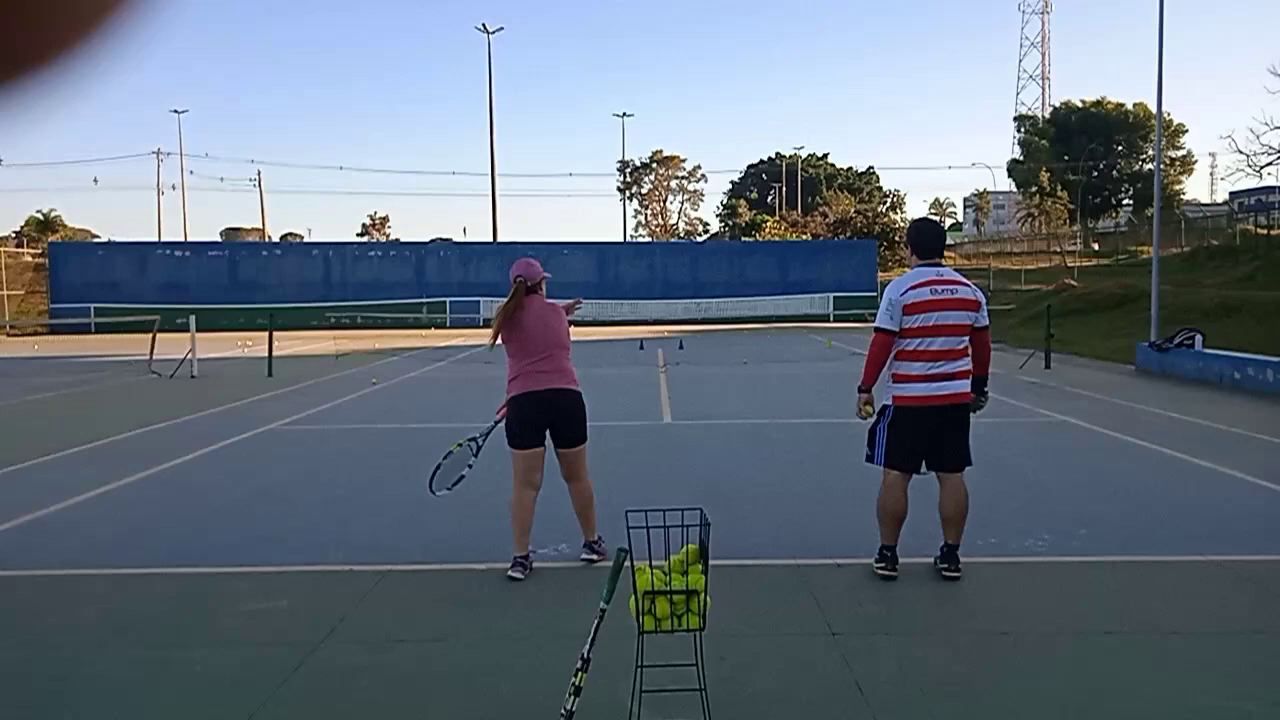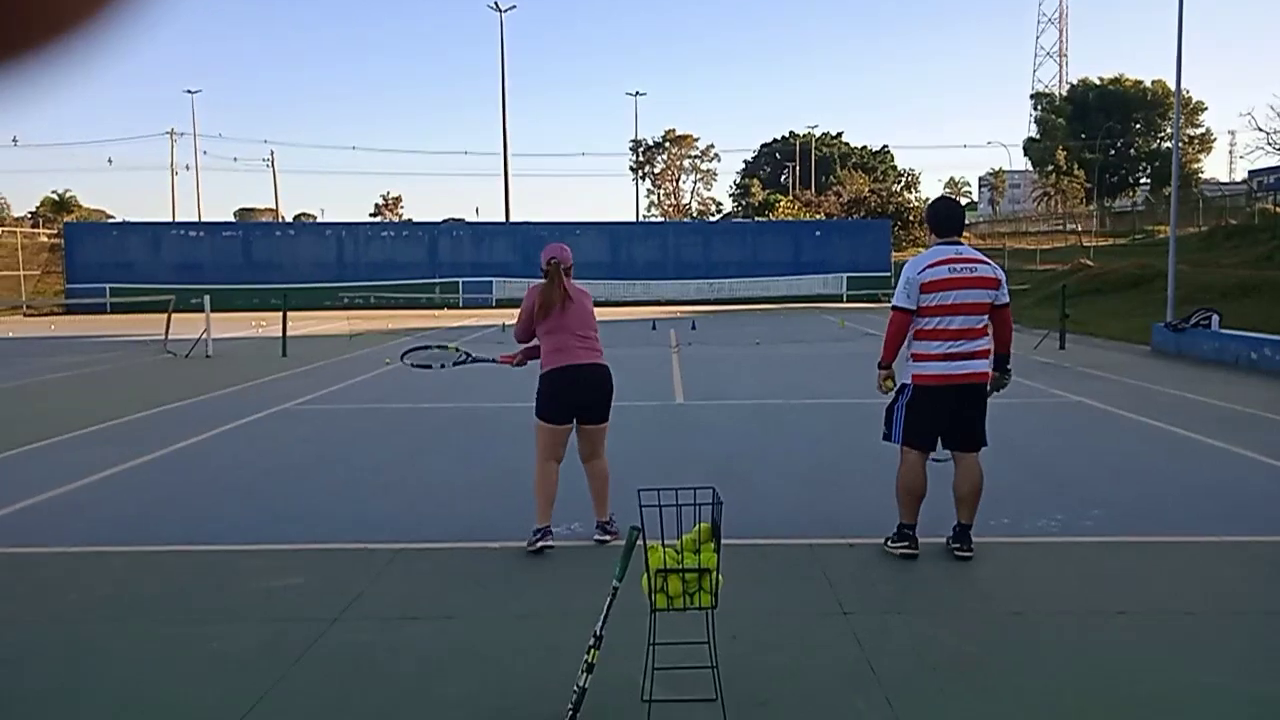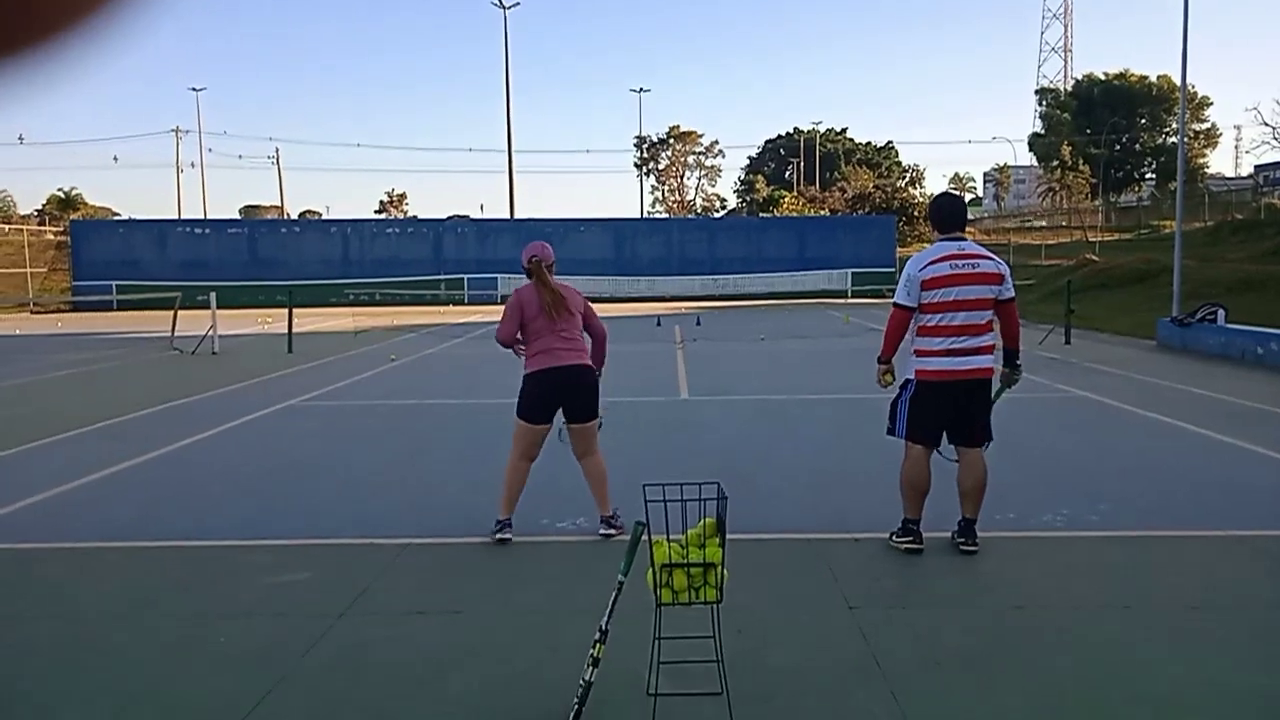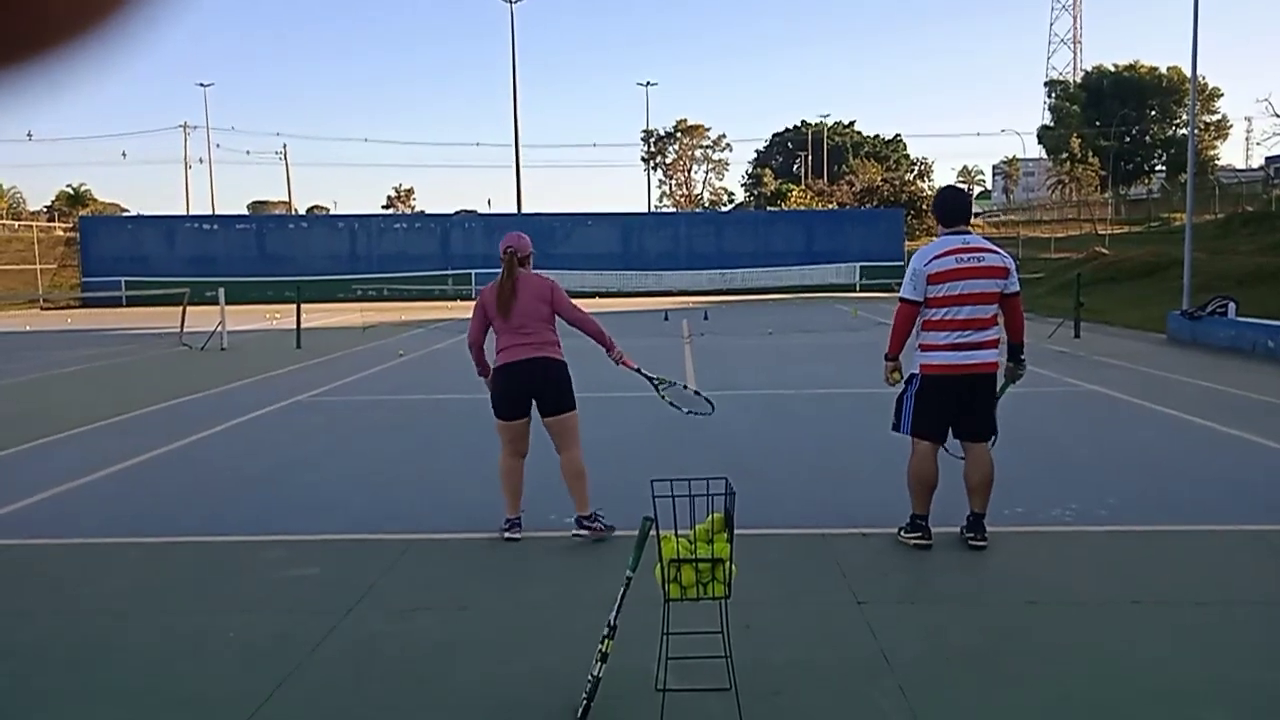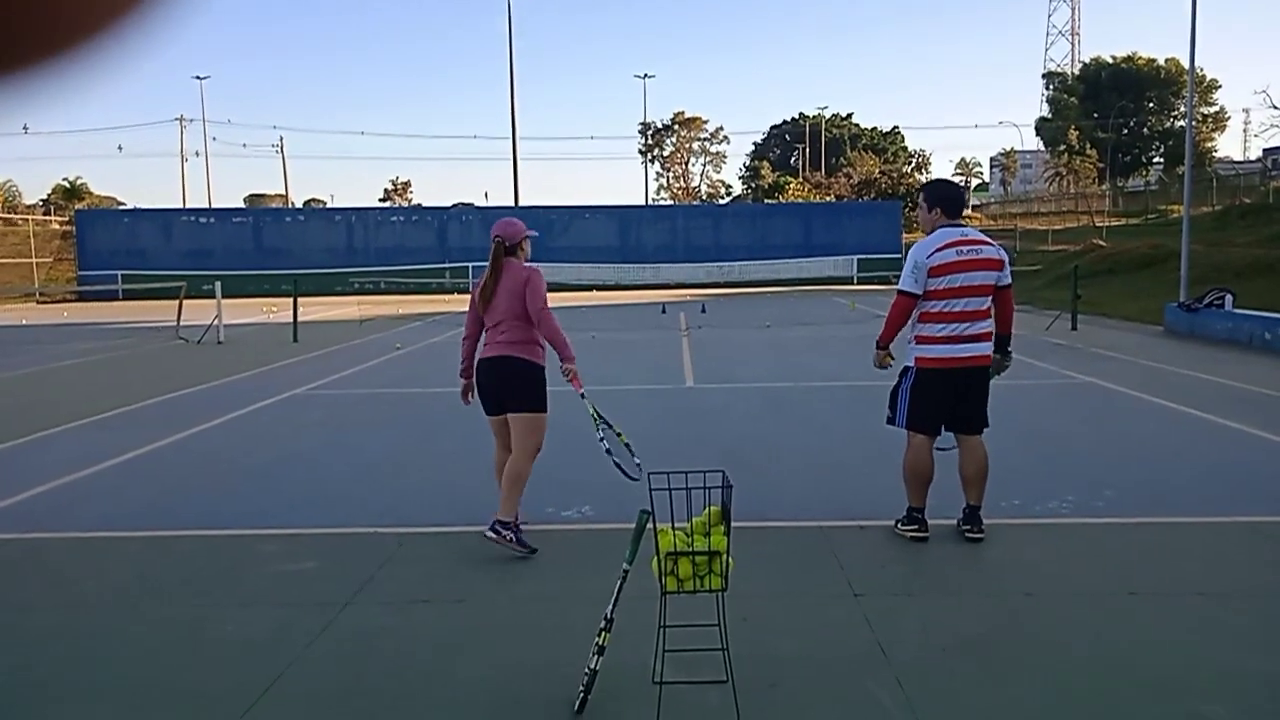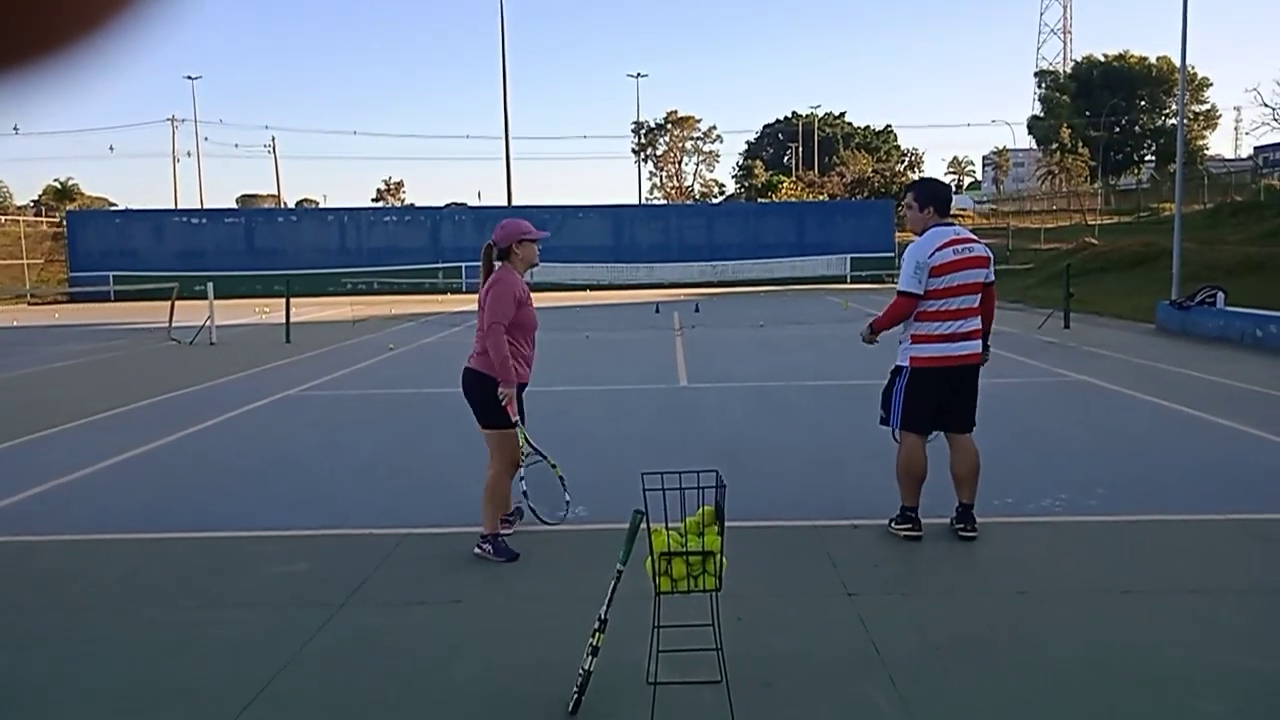
dt=0.3s
person 1, frame 1
left shoulder: (900, 289)
right shoulder: (970, 291)
left elbow: (882, 343)
right elbow: (982, 345)
left wrist: (866, 388)
right wrist: (979, 387)
left hip: (909, 399)
right hip: (955, 397)
left knee: (895, 475)
right knee: (952, 476)
left ankle: (888, 555)
right ankle: (950, 555)
person 1, frame 2
left shoulder: (917, 267)
right shoulder: (990, 269)
left elbow: (900, 322)
right elbow: (1003, 323)
left wrist: (885, 364)
right wrist: (1000, 365)
left hip: (927, 378)
right hip: (974, 377)
left knee: (913, 454)
right knee: (967, 455)
left ankle: (906, 534)
right ankle: (963, 535)
person 1, frame 3
left shoulder: (920, 264)
right shoulder: (994, 264)
left elbow: (900, 318)
right elbow: (1009, 317)
left wrist: (885, 359)
right wrist: (1011, 361)
left hip: (930, 374)
right hip: (977, 373)
left knee: (917, 449)
right knee: (972, 451)
left ankle: (911, 529)
right ankle: (968, 530)
person 1, frame 4
left shoulder: (925, 258)
right shoulder: (999, 258)
left elbow: (907, 314)
right elbow: (1013, 312)
left wrist: (892, 357)
right wrist: (1015, 355)
left hip: (935, 368)
right hip: (982, 367)
left knee: (924, 445)
right knee: (977, 446)
left ankle: (919, 524)
right ankle: (977, 524)
person 1, frame 5
left shoulder: (924, 250)
right shoulder: (993, 250)
left elbow: (904, 305)
right elbow: (1005, 303)
left wrist: (883, 344)
right wrist: (1002, 347)
left hip: (931, 361)
right hip: (977, 359)
left knee: (919, 437)
right knee: (971, 437)
left ankle: (915, 517)
right ankle: (973, 517)
person 1, frame 6
left shoulder: (921, 250)
right shoulder: (980, 248)
left elbow: (905, 306)
right elbow: (988, 300)
left wrist: (874, 328)
right wrist: (982, 341)
left hip: (923, 360)
right hip: (966, 356)
left knee: (912, 436)
right knee: (961, 435)
left ankle: (909, 516)
right ankle: (966, 515)
person 2, frame 1
left shoulder: (507, 314)
right shoulder: (558, 314)
left hip: (526, 402)
right hip: (566, 398)
left knee: (525, 484)
right knee: (577, 476)
left ankle: (521, 558)
right ankle: (591, 543)
person 2, frame 2
left shoulder: (537, 294)
right shoulder: (584, 296)
left elbow: (520, 335)
right wrist: (528, 354)
left hip: (558, 378)
right hip: (597, 374)
left knee: (548, 459)
right knee: (594, 456)
left ankle: (542, 529)
right ankle: (603, 523)
person 2, frame 3
left shoulder: (519, 297)
right shoulder: (573, 295)
left elbow: (503, 337)
right elbow: (599, 335)
left wrist: (519, 344)
right wrist: (596, 366)
left hip: (540, 379)
right hip: (580, 374)
left knee: (521, 455)
right knee: (589, 452)
left ankle: (504, 521)
right ankle: (608, 517)
person 2, frame 4
left shoulder: (488, 294)
right shoulder: (546, 285)
left elbow: (474, 341)
right elbow: (576, 317)
left wrist: (485, 371)
right wrist: (609, 345)
left hip: (508, 374)
right hip: (549, 369)
left knee: (512, 452)
right knee: (569, 448)
left ankle: (512, 520)
right ankle: (584, 517)
person 2, frame 5
left shoulder: (487, 282)
right shoulder: (530, 275)
left elbow: (471, 333)
right elbow: (543, 317)
left wrist: (467, 374)
right wrist: (567, 356)
left hip: (489, 367)
right hip: (522, 368)
left knee: (507, 448)
right knee: (527, 449)
left ankle: (508, 513)
right ankle: (504, 524)
person 2, frame 6
left shoulder: (504, 281)
right shoulder: (508, 282)
right elbow: (494, 331)
right wrist: (508, 379)
left hip: (484, 379)
right hip: (494, 384)
left knee: (505, 457)
right knee: (506, 461)
left ankle: (505, 513)
right ankle: (488, 537)
